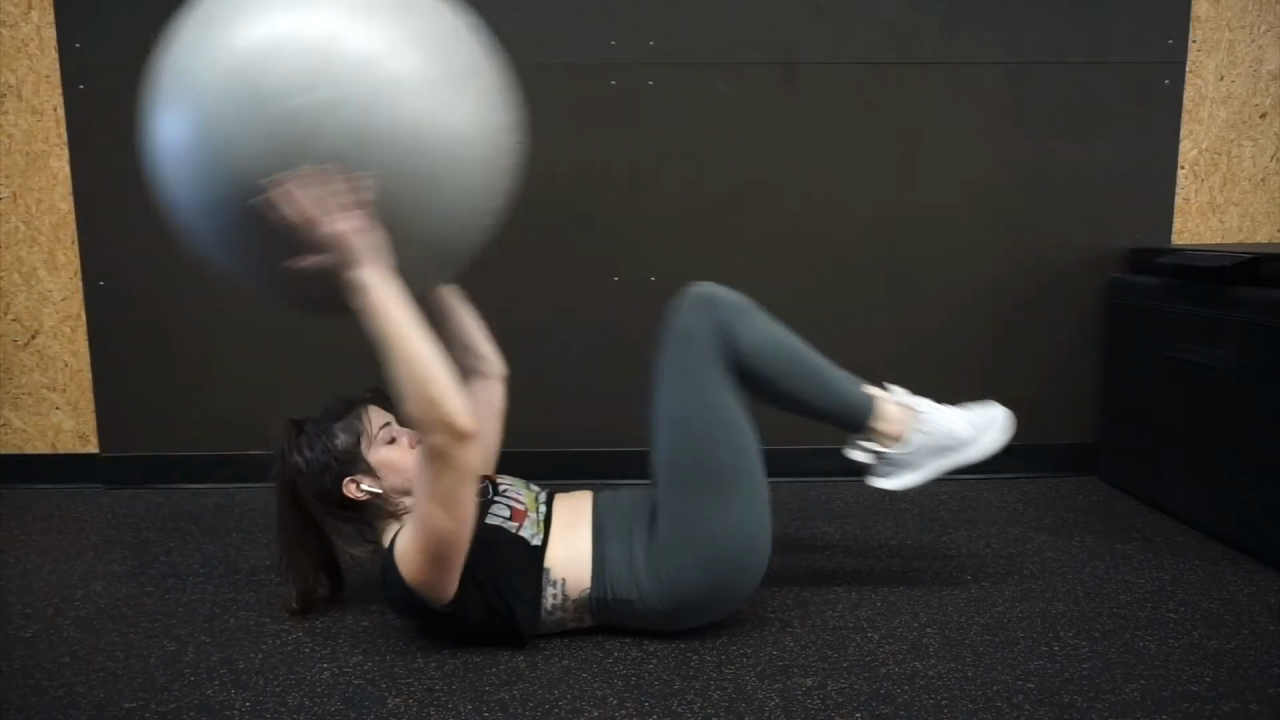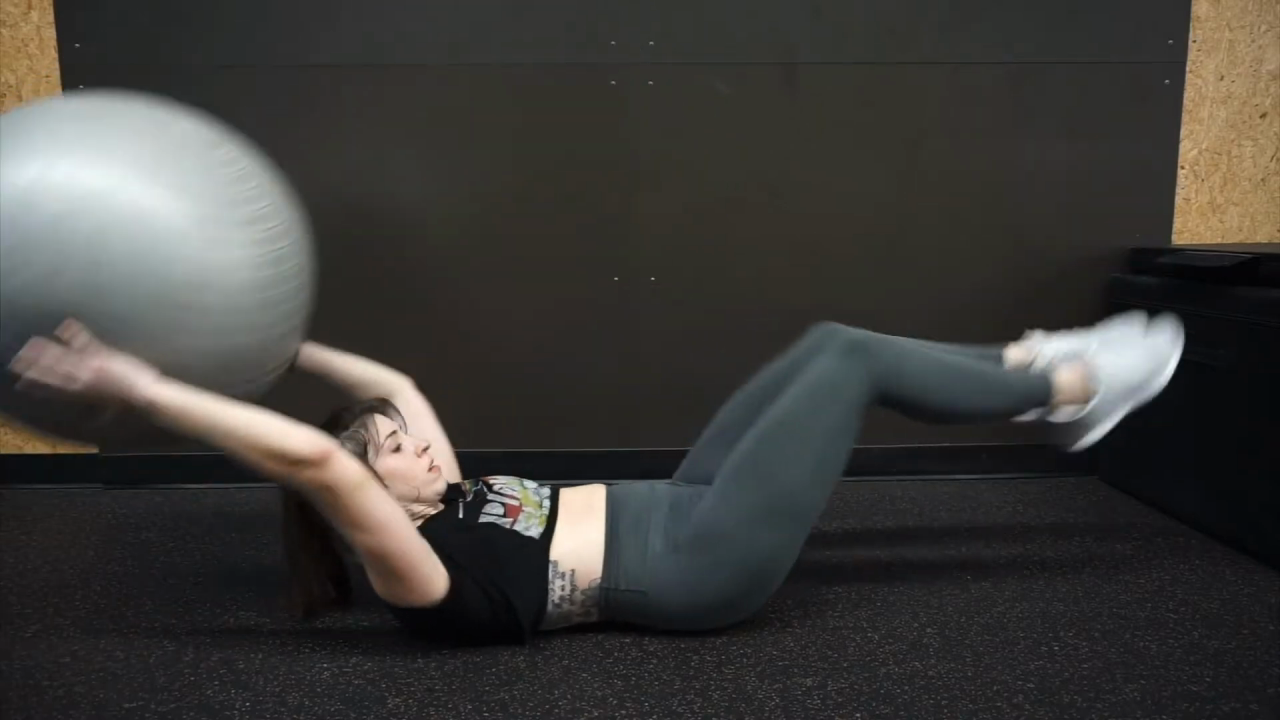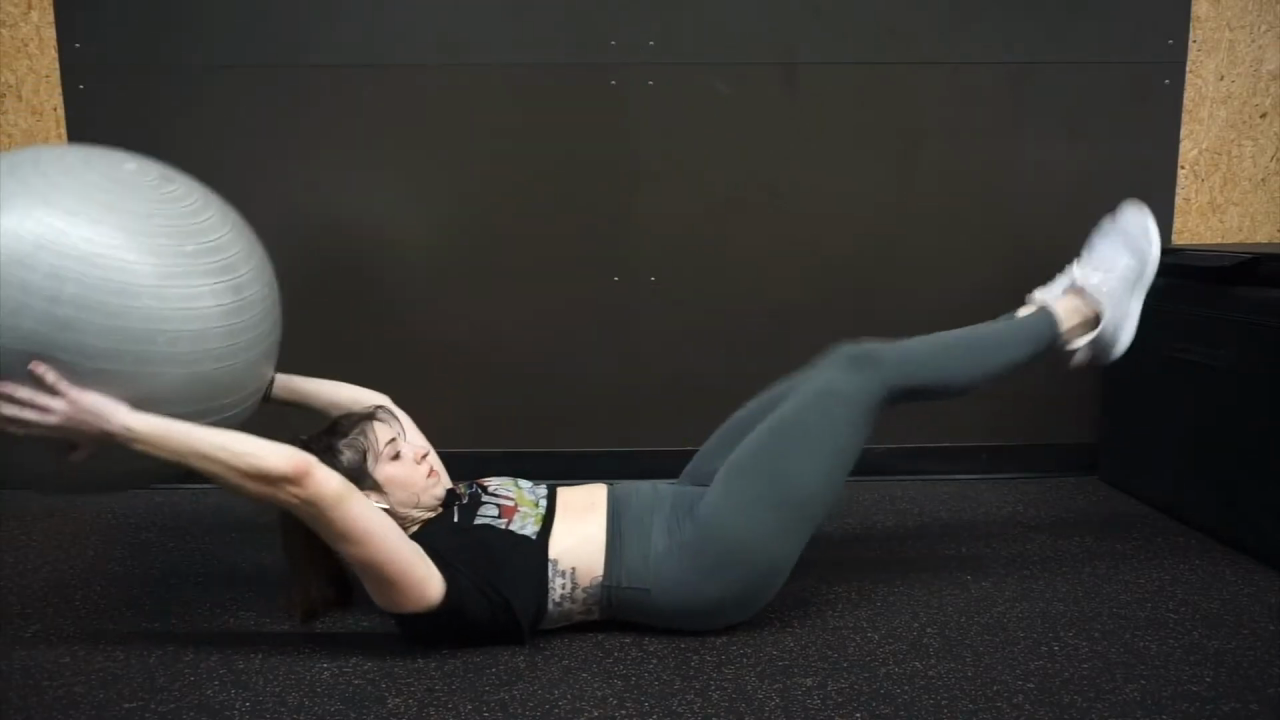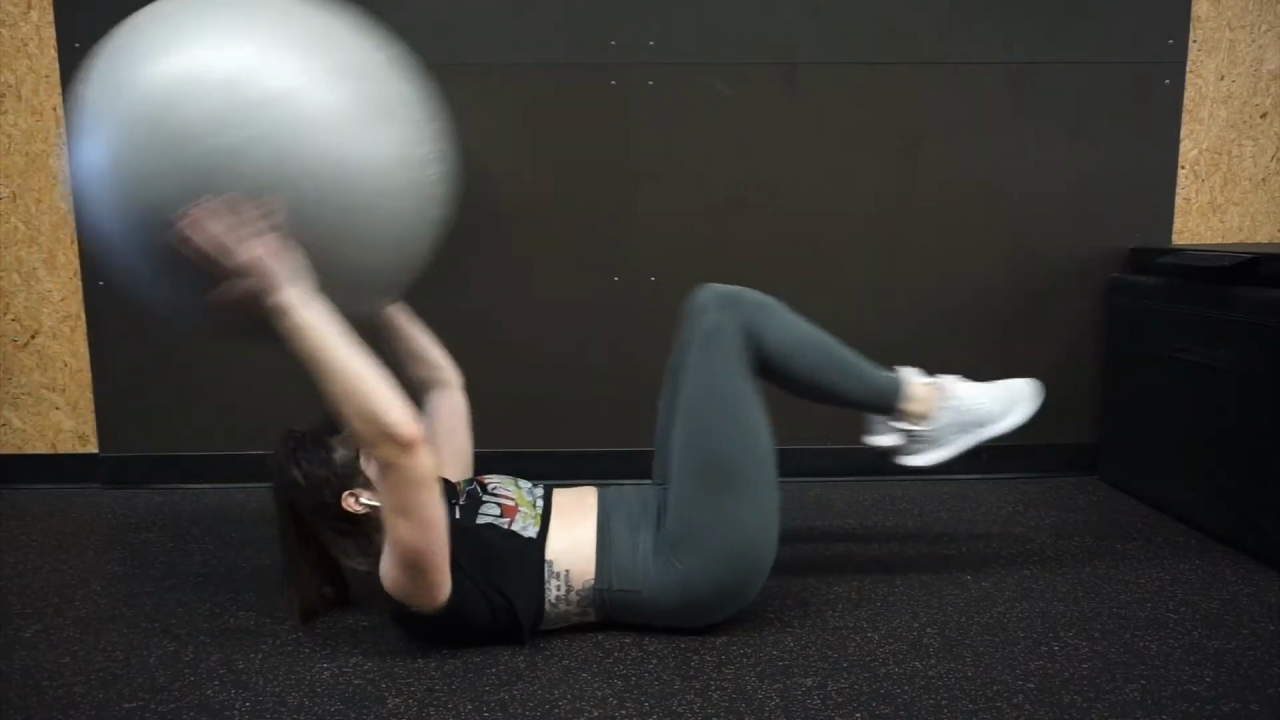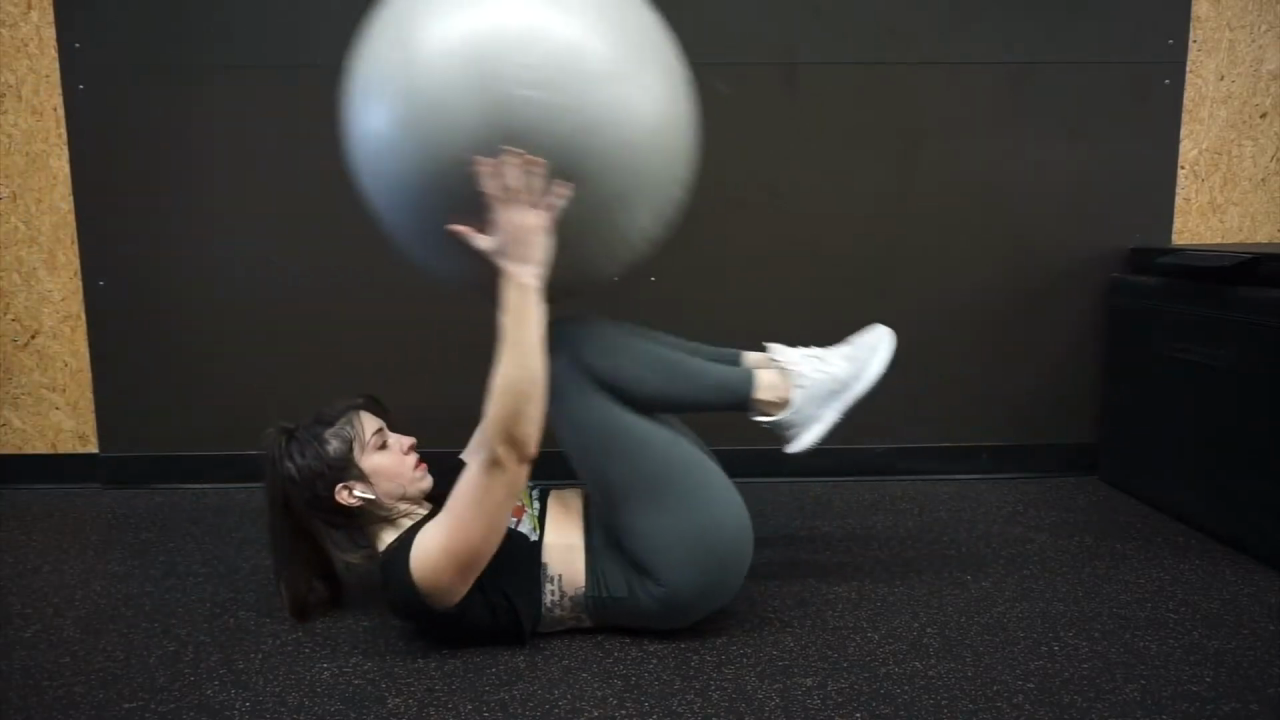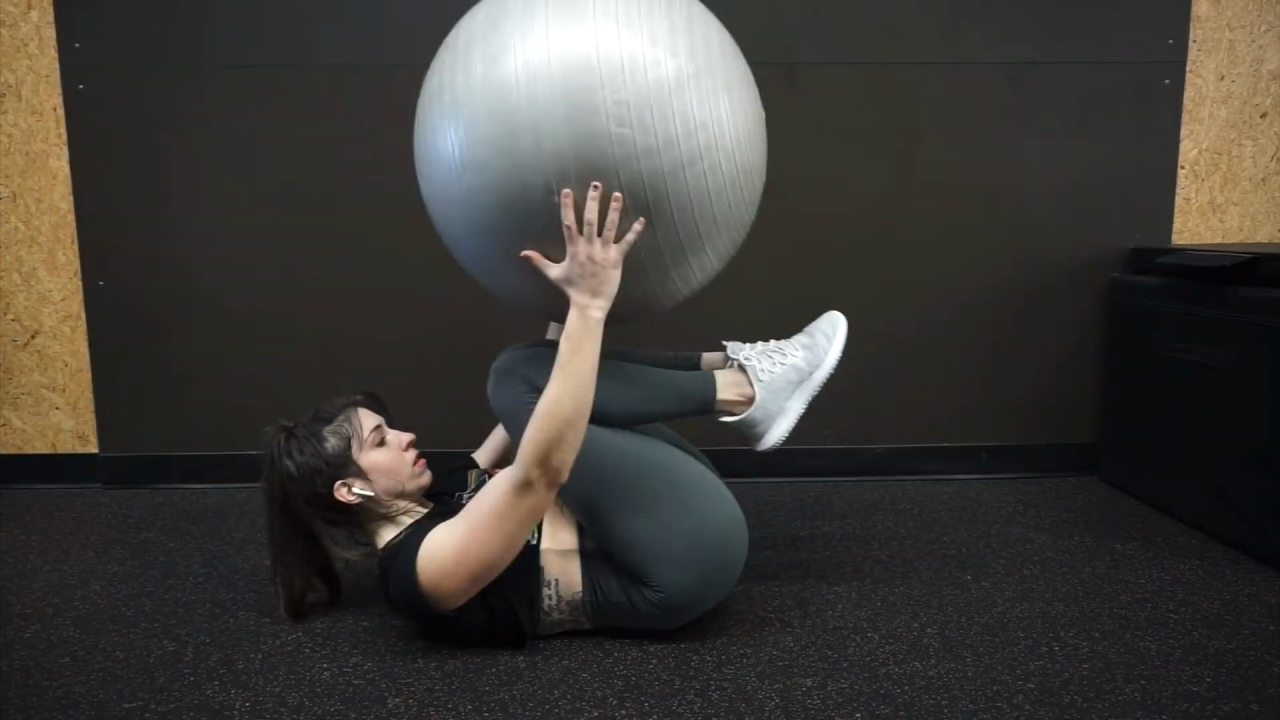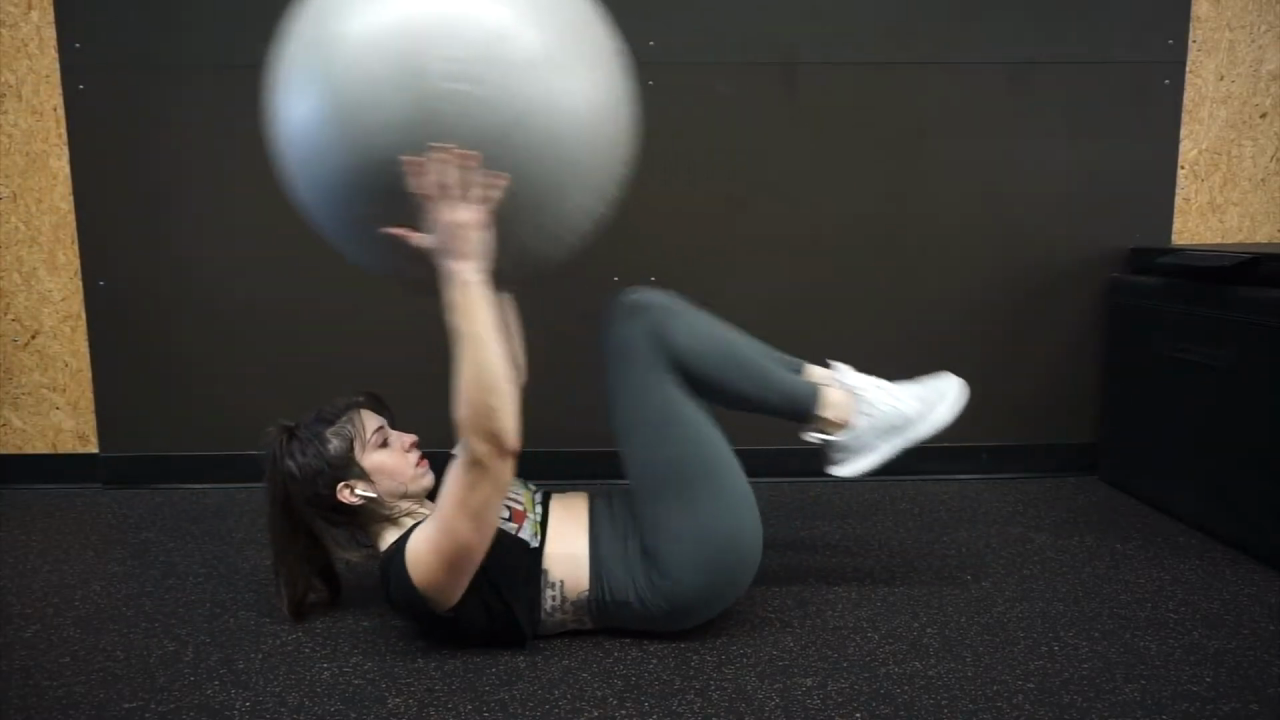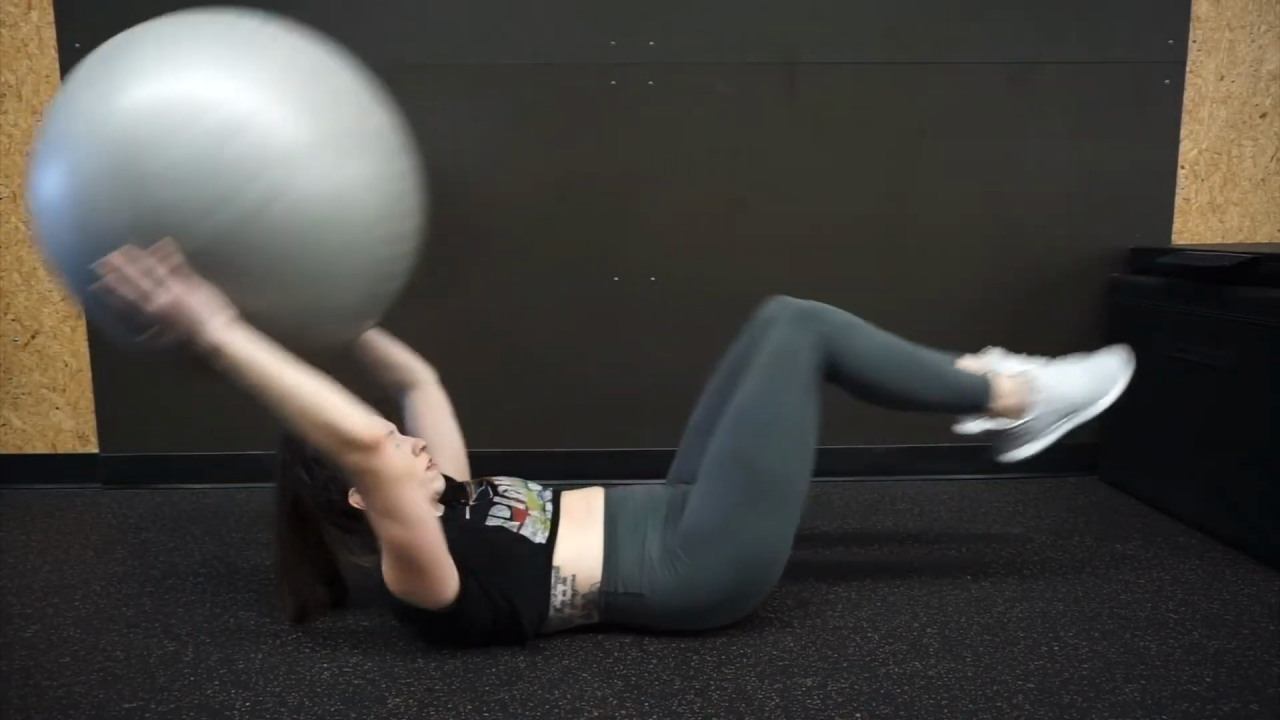
dt=0.3s
person 1, frame 1
left shoulder: (444, 515)
right shoulder: (423, 570)
left elbow: (488, 378)
right elbow: (452, 430)
left wrist: (409, 268)
right wrist: (367, 273)
left hip: (676, 544)
right hip: (697, 570)
left knee: (703, 322)
right knee: (703, 311)
left ankle: (887, 419)
right ankle: (894, 428)
person 1, frame 2
left shoulder: (446, 511)
right shoulder: (420, 582)
left elbow: (395, 387)
right elbow: (315, 454)
right wrist: (143, 388)
left hip: (681, 514)
right hip: (705, 564)
left knee: (830, 346)
right knee: (849, 360)
left ankle: (1037, 365)
right ankle: (1070, 388)
person 1, frame 3
left shoulder: (442, 516)
right shoulder: (421, 587)
left elbow: (374, 403)
right elbow: (297, 478)
left wrist: (250, 378)
right wrist: (122, 422)
left hip: (684, 512)
right hip: (707, 563)
left knee: (847, 362)
right knee: (858, 371)
left ankle: (1056, 313)
right ankle: (1076, 312)
person 1, frame 4
left shoulder: (449, 506)
right shoulder: (417, 583)
left elbow: (440, 384)
right elbow: (395, 433)
right wrist: (287, 293)
left hip: (670, 535)
right hip: (703, 568)
left knee: (720, 323)
right knee: (721, 311)
left ankle: (908, 402)
right ankle: (920, 406)
person 1, frame 5
left shoulder: (425, 514)
right shoulder: (422, 571)
right elbow: (511, 443)
left wrist: (520, 268)
right wrist: (521, 274)
left hip: (678, 543)
right hip: (692, 553)
left knee: (560, 354)
right knee: (565, 351)
left ankle: (777, 378)
right ankle: (778, 392)
person 1, frame 6
left shoulder: (436, 500)
right shoulder: (423, 568)
left elbow: (533, 430)
right elbow: (543, 467)
left wrist: (578, 297)
right wrist: (589, 301)
left hip: (678, 534)
right hip: (687, 553)
left knee: (532, 375)
right knee: (520, 377)
left ankle: (738, 374)
right ankle: (744, 390)
person 1, frame 7
left shoulder: (434, 508)
right shoulder: (423, 570)
left elbow: (506, 383)
right elbow: (497, 437)
left wrist: (478, 273)
right wrist: (464, 267)
left hip: (685, 548)
right hip: (696, 563)
left knee: (634, 326)
right knee: (639, 319)
left ankle: (835, 394)
right ankle: (840, 413)
person 1, frame 8
left shoulder: (462, 510)
right shoulder: (427, 587)
left elbow: (420, 377)
right elbow: (366, 442)
right wrist: (221, 329)
left hip: (682, 520)
right hip: (705, 564)
left knee: (788, 330)
right knee: (792, 326)
left ankle: (999, 383)
right ankle: (1014, 402)
